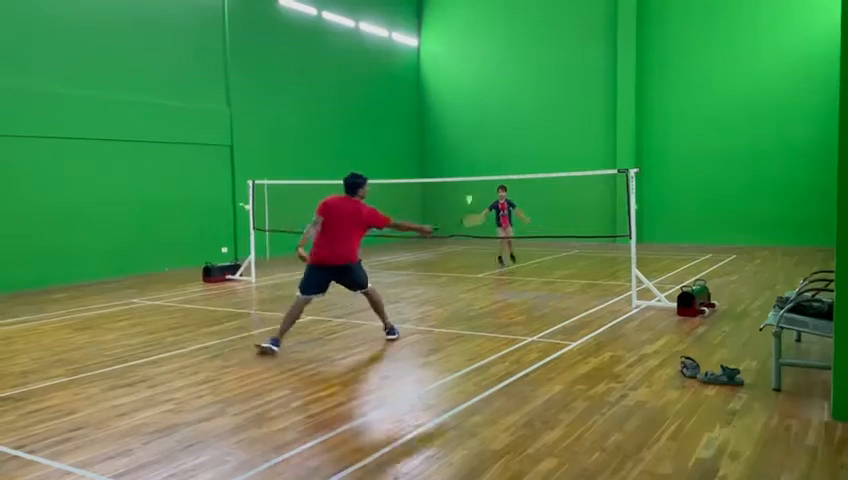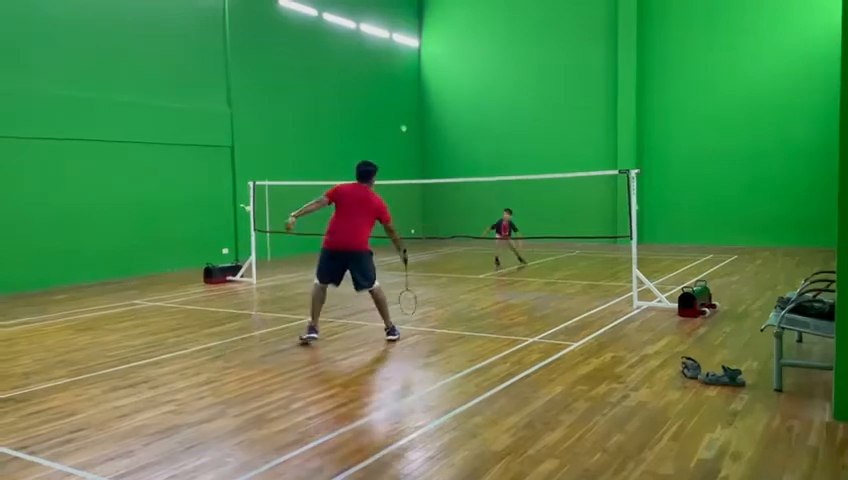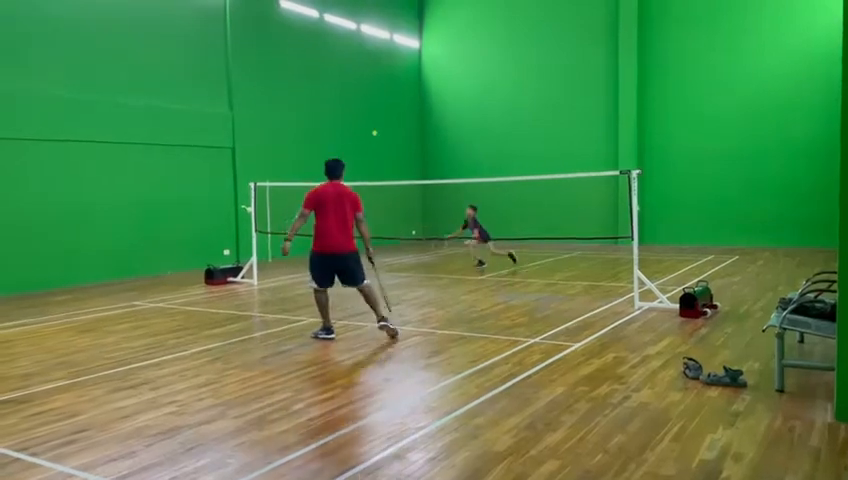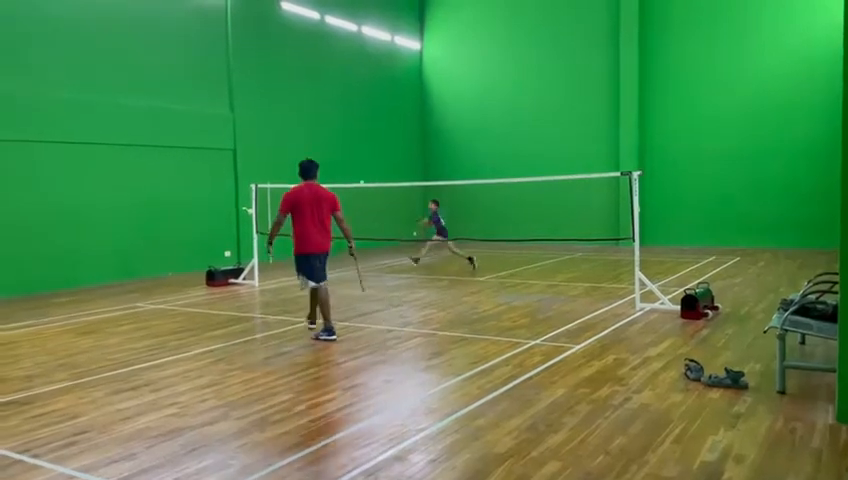
dt=0.3s
person 1, frame 1
left shoulder: (329, 203)
right shoulder: (368, 213)
left elbow: (314, 225)
right elbow: (396, 224)
left wrist: (301, 246)
right wrist: (421, 228)
left hip: (319, 260)
right hip: (346, 261)
left knee: (302, 298)
right knee: (368, 290)
left ankle: (275, 341)
right ankle: (389, 328)
person 1, frame 2
left shoulder: (341, 190)
right shoulder: (377, 201)
left elbow: (318, 203)
right elbow: (390, 229)
left wrist: (294, 216)
right wrist: (401, 250)
left hip: (332, 246)
right hip: (359, 249)
left knee: (320, 285)
right knee: (374, 288)
left ankle: (313, 328)
right ankle: (390, 328)
person 1, frame 3
left shoulder: (316, 193)
right shoulder: (352, 195)
left elbow: (302, 217)
right elbow: (361, 222)
left wrist: (288, 239)
right wrist: (369, 247)
left hip: (323, 250)
right hip: (348, 249)
left knee: (319, 288)
right knee: (363, 286)
left ankle: (327, 328)
right ankle: (383, 320)
person 1, frame 4
left shoulder: (292, 195)
right shoulder: (329, 195)
left elbow: (279, 221)
right elbow: (341, 221)
left wrist: (270, 242)
right wrist: (351, 242)
left hip: (304, 248)
right hip: (323, 247)
left knee: (318, 285)
right knee: (318, 283)
left ankle: (329, 328)
right ankle: (312, 318)
